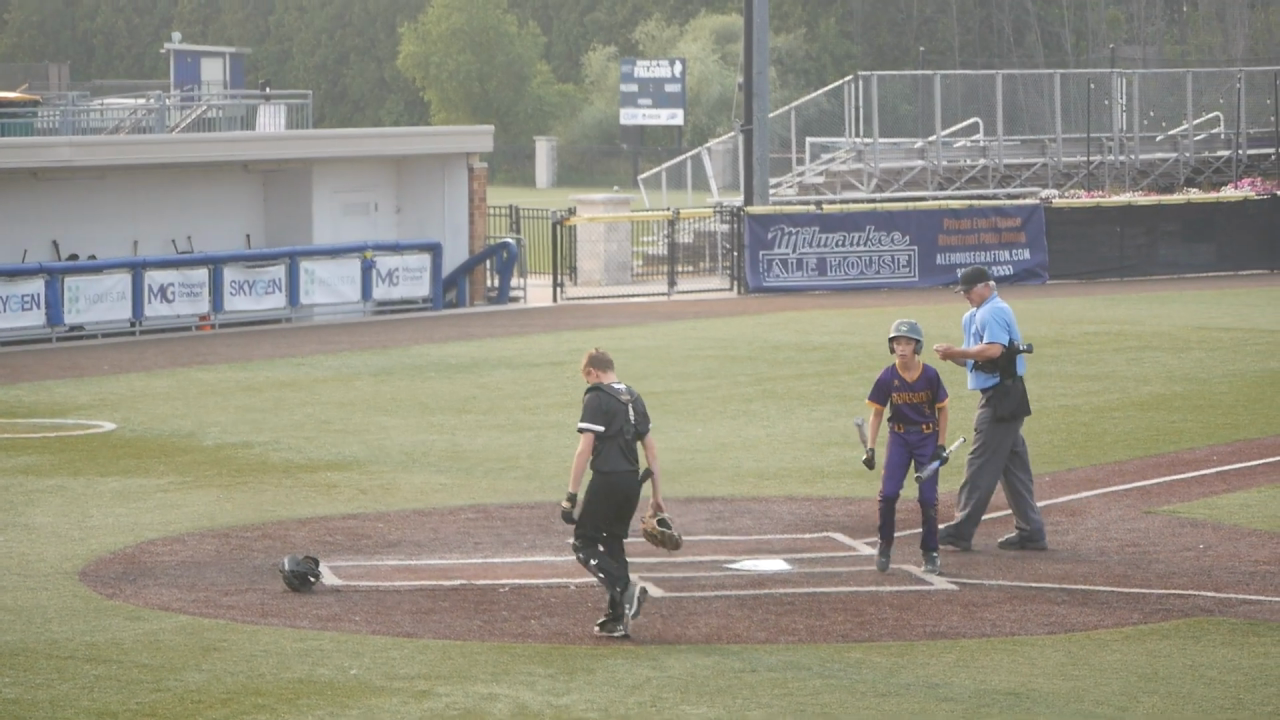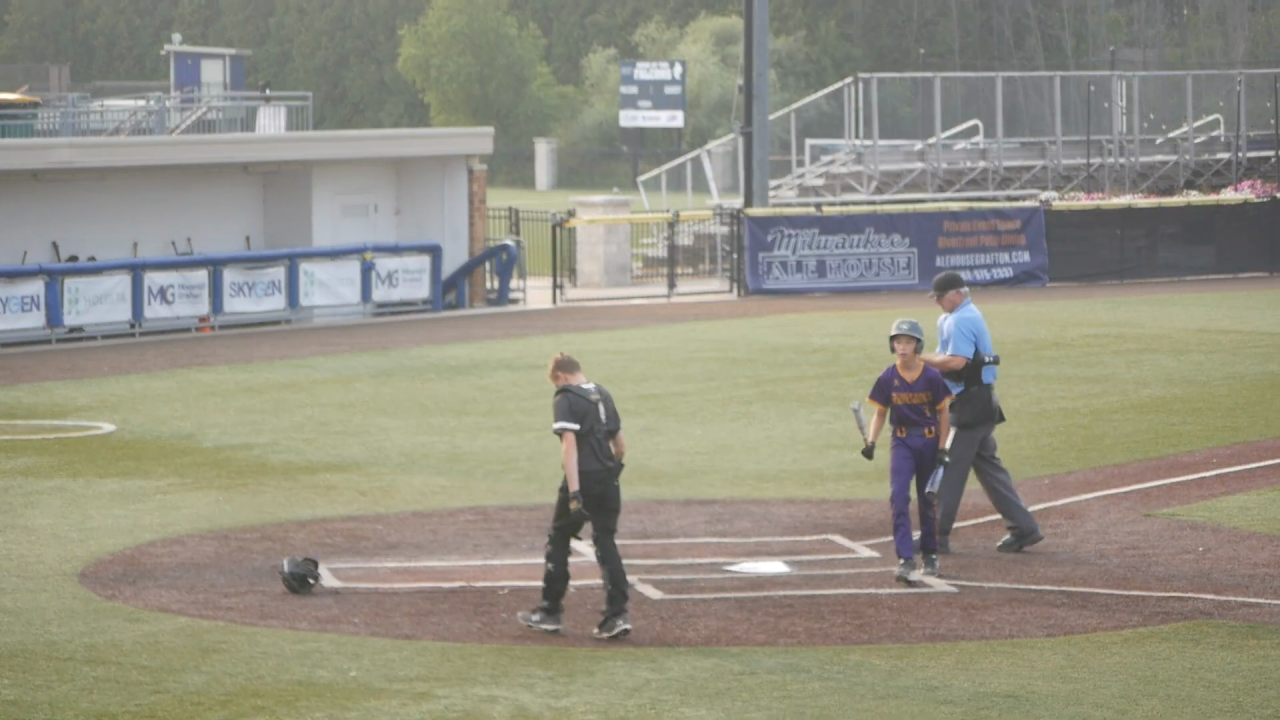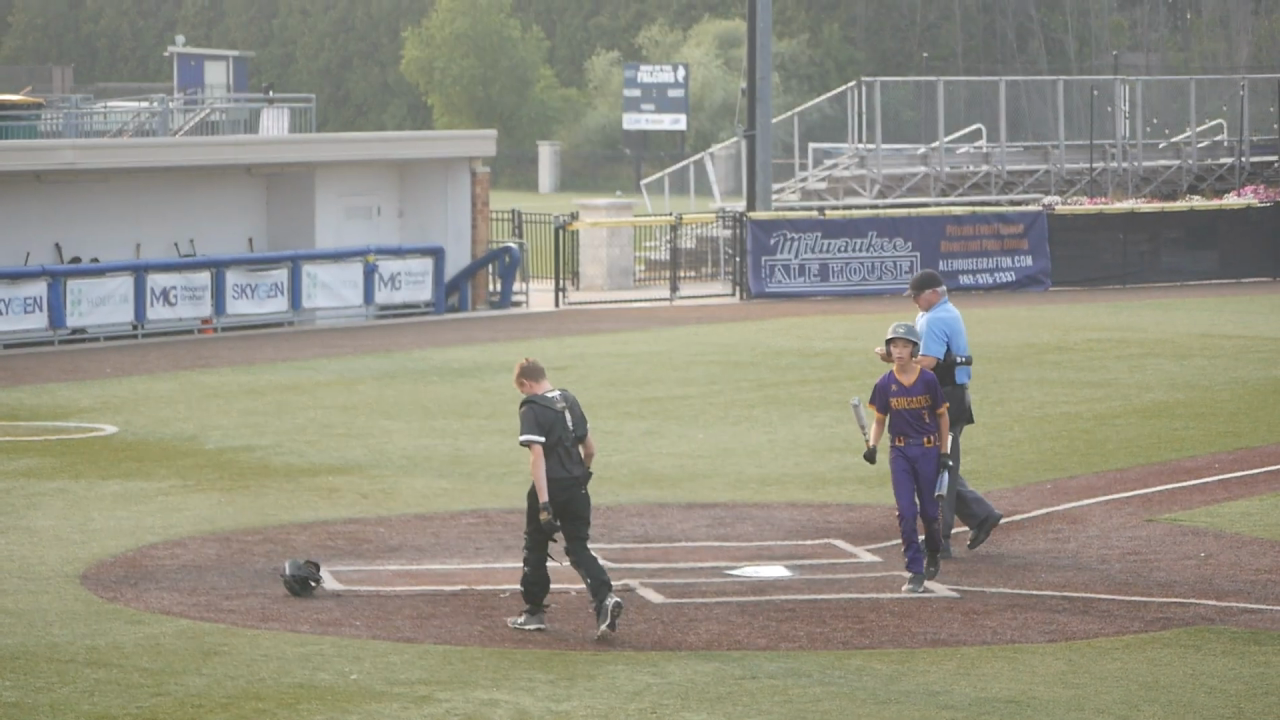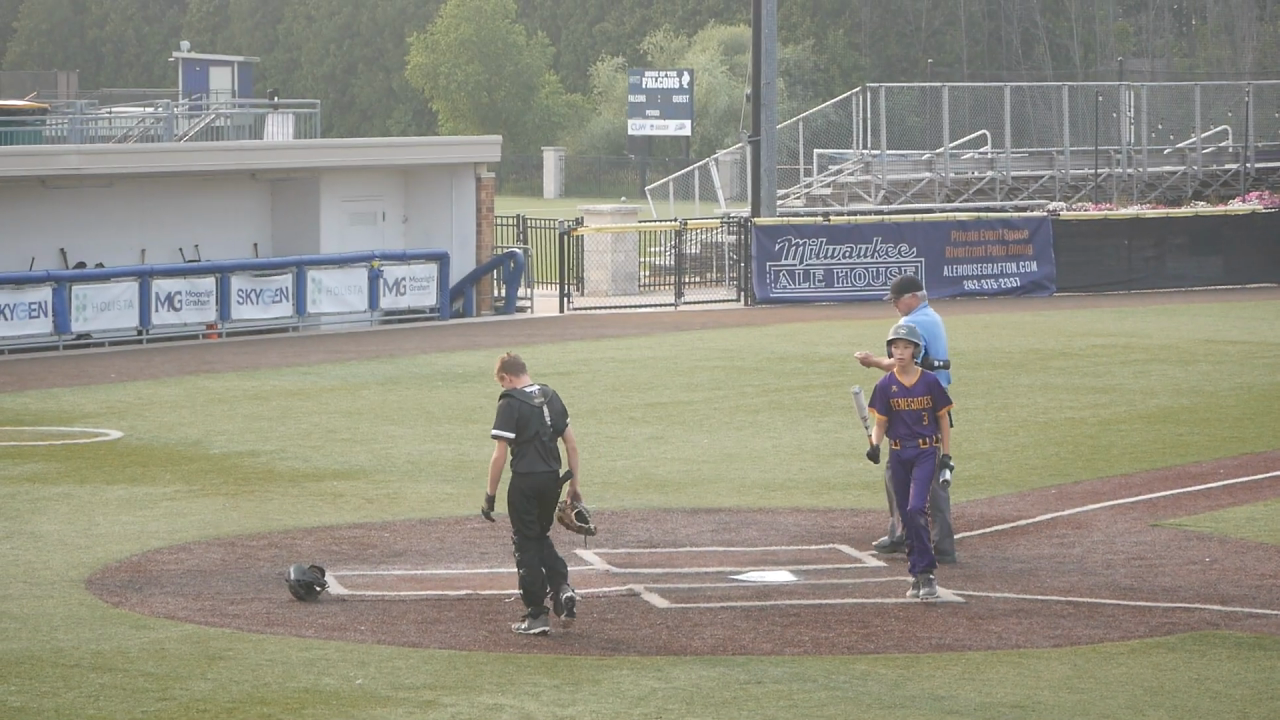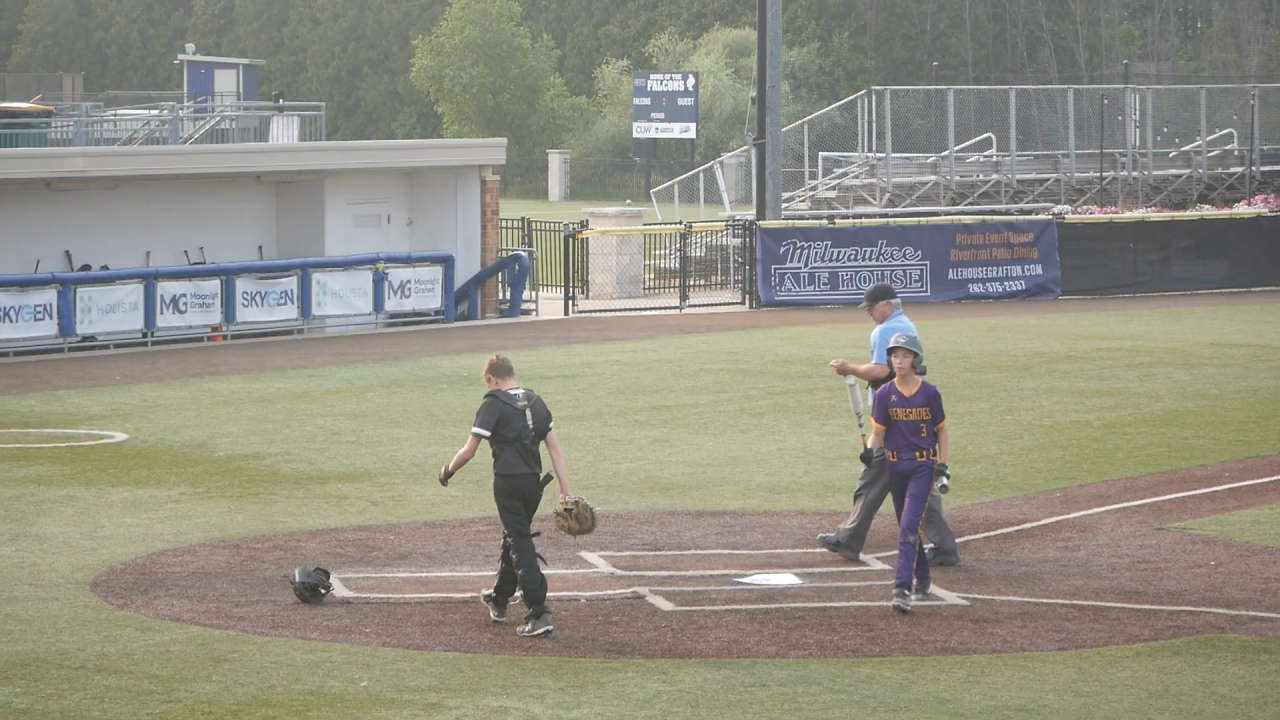
dt=0.2s
person 1, frame 1
left shoulder: (992, 313)
right shoulder: (974, 315)
left elbow: (991, 351)
right elbow: (974, 356)
left wrist: (954, 352)
right wrist: (953, 354)
left hip: (1000, 398)
right hip: (1005, 398)
left knee: (980, 463)
right knee: (1013, 466)
left ankle: (960, 531)
right ankle: (1031, 531)
person 1, frame 2
left shoulder: (959, 320)
right shoulder: (968, 316)
left elbow: (955, 362)
left wrist: (923, 361)
right wrist: (928, 360)
left hip: (968, 402)
right hip: (978, 401)
left knee: (947, 468)
right knee: (987, 467)
left ankle: (938, 536)
right ankle: (1023, 528)
person 1, frame 3
left shoulder: (934, 320)
right shoulder: (949, 314)
left elbow: (927, 362)
right hip: (954, 399)
left ankle: (938, 541)
right ankle: (979, 514)
person 1, frame 4
left shoulder: (913, 324)
right shoulder: (933, 319)
left wrist: (873, 361)
right wrist: (876, 361)
left ankle: (943, 546)
right ankle: (901, 536)
person 1, frame 5
left shoulder: (888, 331)
right shoulder: (907, 327)
left elbow: (879, 371)
left wrist: (848, 368)
right wrist: (853, 370)
right knee: (874, 477)
left ankle: (944, 546)
right ankle: (850, 538)
person 2, frame 1
left shoulder: (595, 399)
right shoulder: (634, 399)
left elbow: (585, 450)
right elbow: (651, 451)
left wrist: (571, 494)
right wrist: (656, 495)
left hip: (606, 481)
right hip: (631, 481)
left knee: (584, 544)
right knee: (613, 546)
left ankle: (626, 591)
right ankle: (614, 620)
person 2, frame 2
left shoulder: (565, 400)
right shoulder: (604, 396)
left elbow: (568, 446)
right elbow: (620, 447)
left wrist: (574, 493)
left hip: (580, 482)
right hip: (607, 481)
left knee: (558, 543)
right knee: (606, 546)
left ankle: (550, 612)
right ankle: (617, 615)
person 2, frame 3
left shoulder: (531, 410)
right shoulder: (571, 402)
left elbow: (537, 459)
right elbow: (590, 449)
left wrist: (544, 504)
left hip: (549, 488)
right hip: (575, 486)
left knee: (535, 547)
right knee: (578, 549)
left ankle: (534, 613)
right ankle: (605, 599)
person 2, frame 4
left shoulder: (509, 404)
right shoulder: (551, 397)
left elbow: (500, 456)
right elbow: (571, 444)
left wrist: (490, 496)
right wrist: (574, 484)
left hip: (525, 482)
right hip: (552, 480)
left knee: (526, 546)
right knee: (541, 540)
left ankle: (536, 616)
right ankle: (562, 589)
person 2, frame 5
left shoulder: (492, 405)
right shoulder: (536, 402)
left elbow: (469, 451)
right elbow: (555, 448)
left wrist: (448, 470)
right wrist: (566, 490)
left hip: (508, 483)
right hip: (533, 482)
left knee: (520, 546)
right knee: (515, 540)
left ankle: (539, 614)
right ankle: (499, 600)
person 3, frame 1
left shoulder: (930, 375)
right shoulder: (887, 378)
left elbow: (942, 411)
right elbow: (877, 414)
left wrist: (941, 444)
right wrist: (870, 448)
left hip: (927, 438)
right hip: (899, 438)
left knee: (928, 498)
right knee: (889, 494)
left ankle: (930, 553)
right ankle: (885, 543)
person 3, frame 2
left shoulder: (931, 376)
right shoulder: (887, 378)
left elbow: (943, 412)
right elbow: (881, 413)
left wrist: (942, 447)
right wrist: (871, 441)
left hip: (928, 441)
right hip: (901, 441)
left knee: (927, 500)
right knee: (899, 496)
left ankle: (929, 554)
right ankle: (906, 560)
person 3, frame 3
left shoulder: (929, 380)
right shoulder: (884, 384)
left elbow: (942, 417)
right elbow: (879, 421)
left wrist: (945, 452)
right wrist: (872, 445)
left hip: (928, 450)
right hip: (900, 451)
left knee: (929, 510)
right knee: (906, 511)
left ankle: (933, 554)
right ankle: (916, 571)
person 3, frame 4
left shoulder: (930, 382)
right shoulder: (885, 385)
left elbow: (943, 418)
right elbow: (880, 423)
left wrist: (946, 454)
right wrist: (875, 444)
left hip: (926, 452)
right hip: (898, 454)
left knee: (918, 509)
right knee: (907, 515)
left ankle: (927, 573)
right ankle: (919, 571)
person 3, frame 5
left shoulder: (930, 393)
right shoulder: (884, 394)
left elbow: (941, 431)
right elbow: (878, 433)
left wrist: (942, 465)
right wrist: (871, 448)
left hip: (924, 465)
right hip: (896, 465)
left knee: (910, 525)
right knee: (907, 526)
left ankle: (902, 590)
right ankle: (922, 576)
